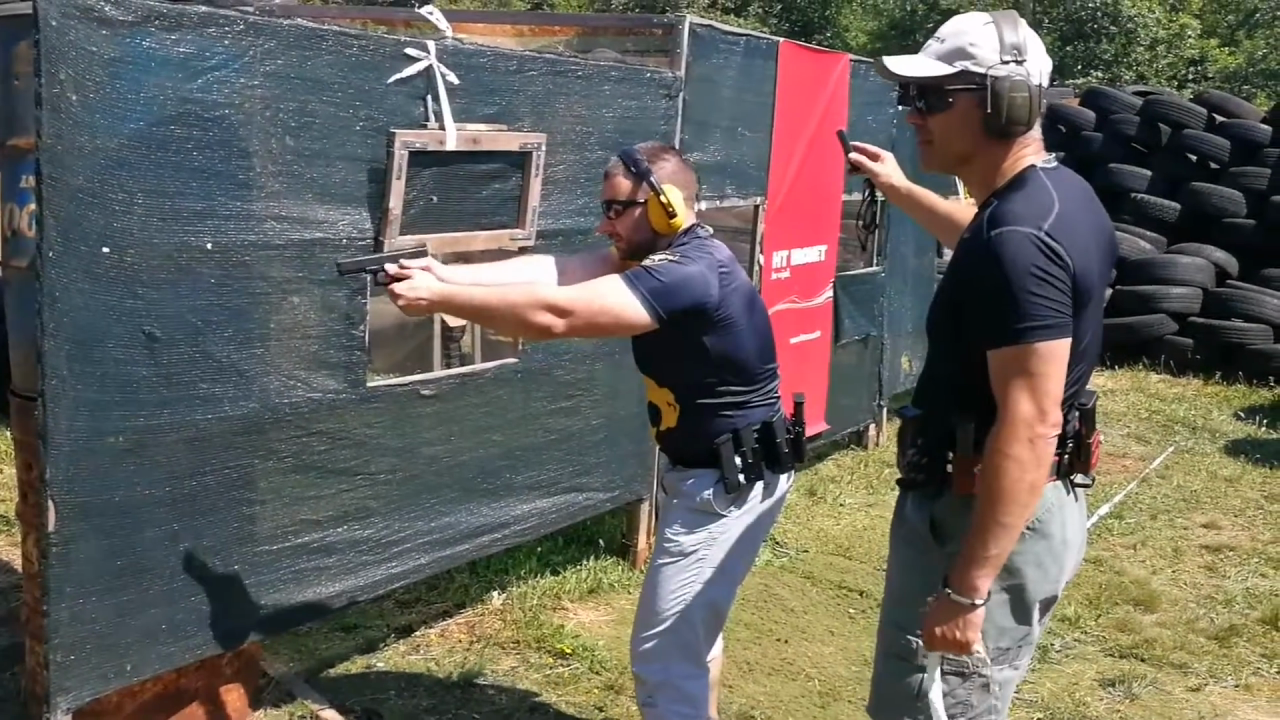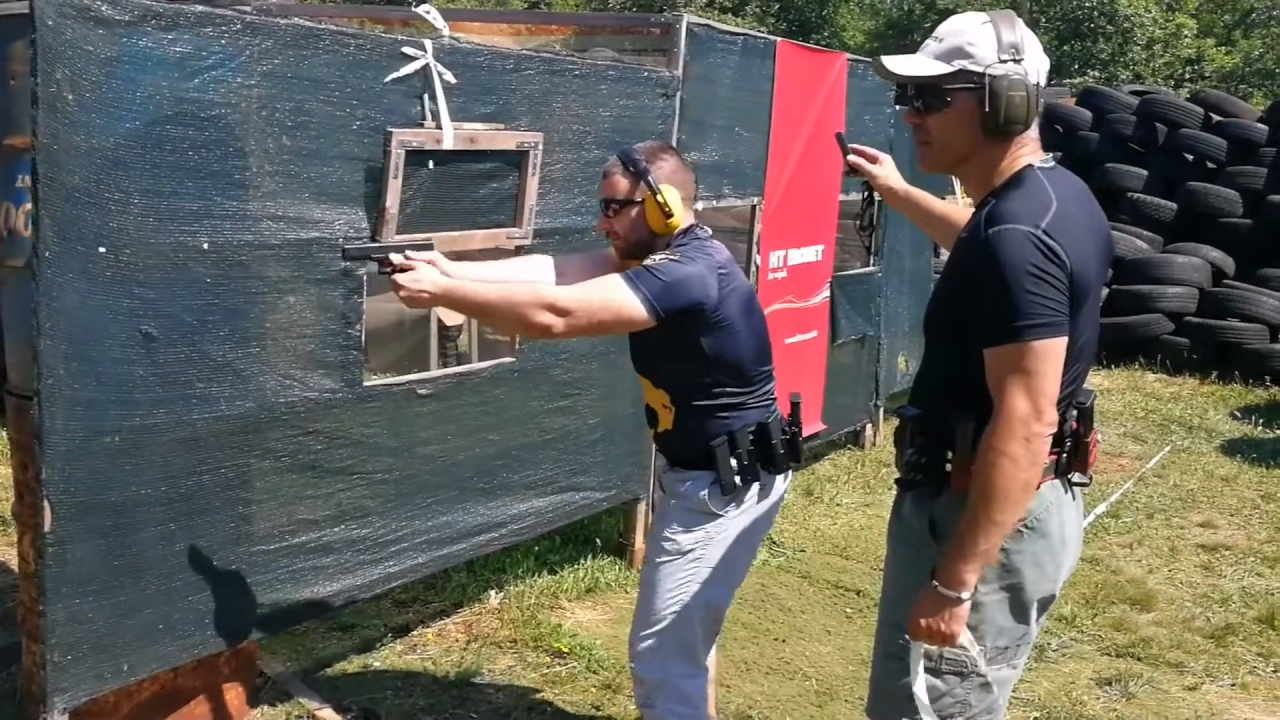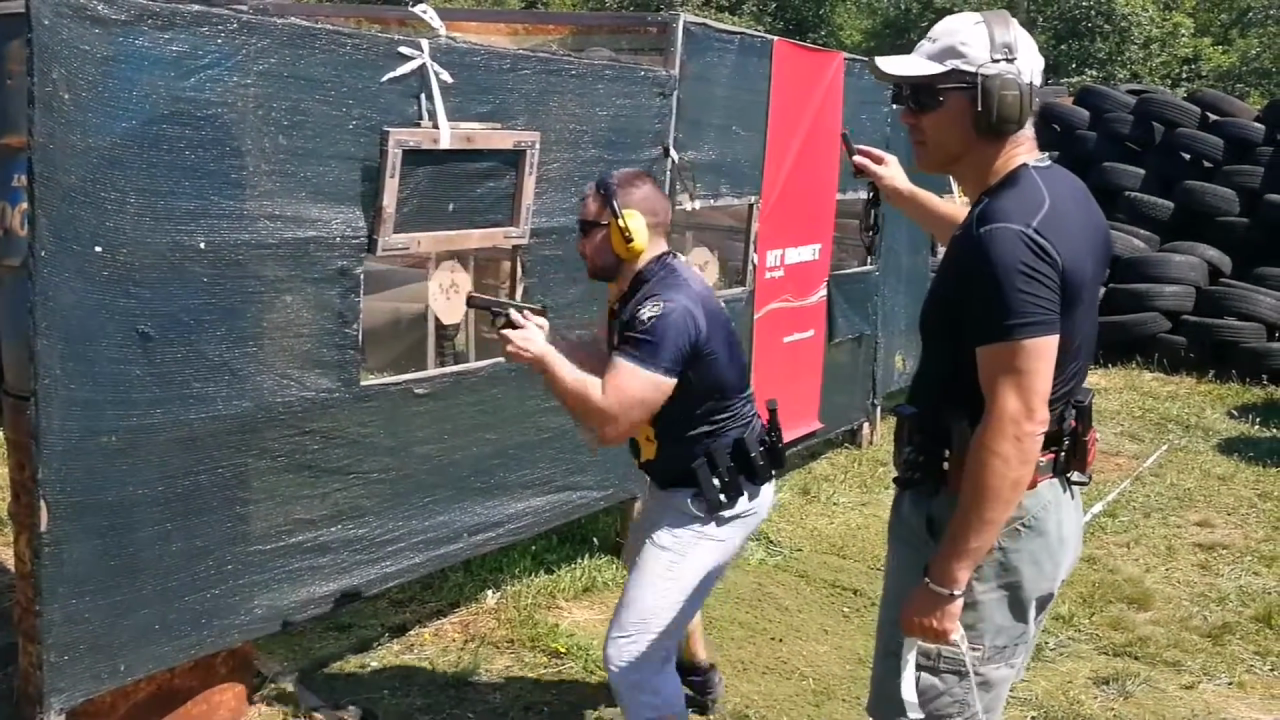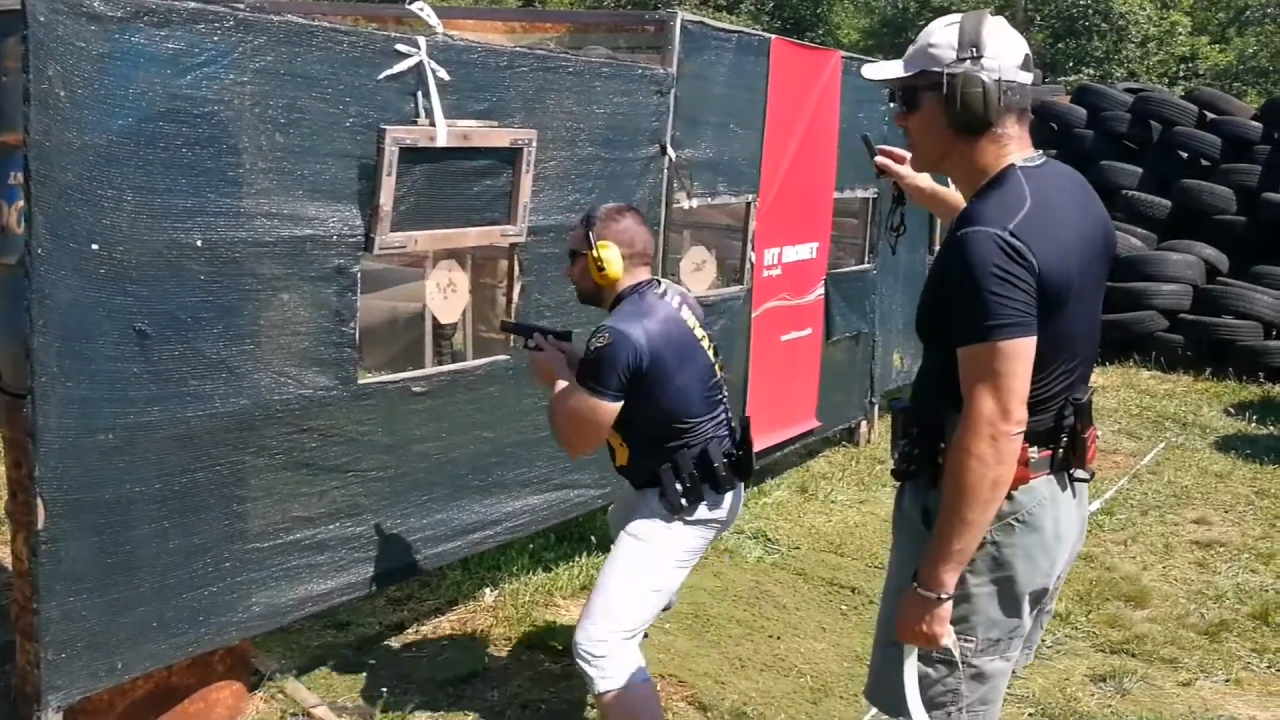
dt=0.2s
person 1, frame 1
left shoulder: (1021, 237)
right shoulder: (1060, 192)
left elbow: (1030, 426)
left wrist: (966, 588)
right wrist: (901, 191)
left hip: (986, 515)
right hip: (1022, 505)
person 1, frame 2
left shoulder: (1019, 233)
right shoulder: (1058, 192)
left elbow: (1025, 424)
left wrist: (952, 581)
right wrist: (899, 195)
left hip: (989, 515)
right hip: (1029, 502)
person 1, frame 3
left shoulder: (1007, 235)
right shoulder: (1058, 191)
left elbow: (1015, 423)
left wrist: (943, 579)
right wrist: (906, 195)
left hip: (989, 513)
right hip: (1037, 498)
person 1, frame 4
left shoulder: (986, 241)
right shoulder: (1066, 188)
left elbow: (995, 423)
left wrist: (933, 581)
right wrist: (930, 192)
left hip: (989, 509)
right hip: (1053, 493)
person 2, frame 1
left shoulder: (689, 274)
right shoulder: (666, 255)
left elbow: (555, 314)
right elbow: (555, 272)
left wrist: (437, 297)
right wrist: (448, 274)
left hip: (730, 484)
right hip: (703, 472)
left knee: (663, 651)
right knee: (690, 620)
person 2, frame 2
left shoulder: (686, 273)
right shoulder: (662, 255)
left elbow: (557, 313)
right elbow: (556, 275)
left wrist: (445, 292)
right wrist: (449, 269)
left hip: (726, 487)
right hip: (696, 472)
left knee: (659, 653)
right knee: (678, 616)
person 2, frame 3
left shoulder: (666, 309)
right shoulder: (656, 282)
left elbow: (612, 418)
right elbow: (622, 377)
left wrist: (542, 359)
right wrist: (548, 343)
left hip: (712, 499)
right hip: (691, 481)
left knee: (632, 654)
right knee: (644, 559)
person 2, frame 4
left shoulder: (622, 337)
right shoulder: (665, 299)
left elbow: (575, 438)
left wrist: (558, 377)
right wrist: (580, 367)
left hip: (683, 506)
right hip: (683, 486)
left knee: (600, 643)
right knee: (623, 523)
right ankle: (651, 594)
